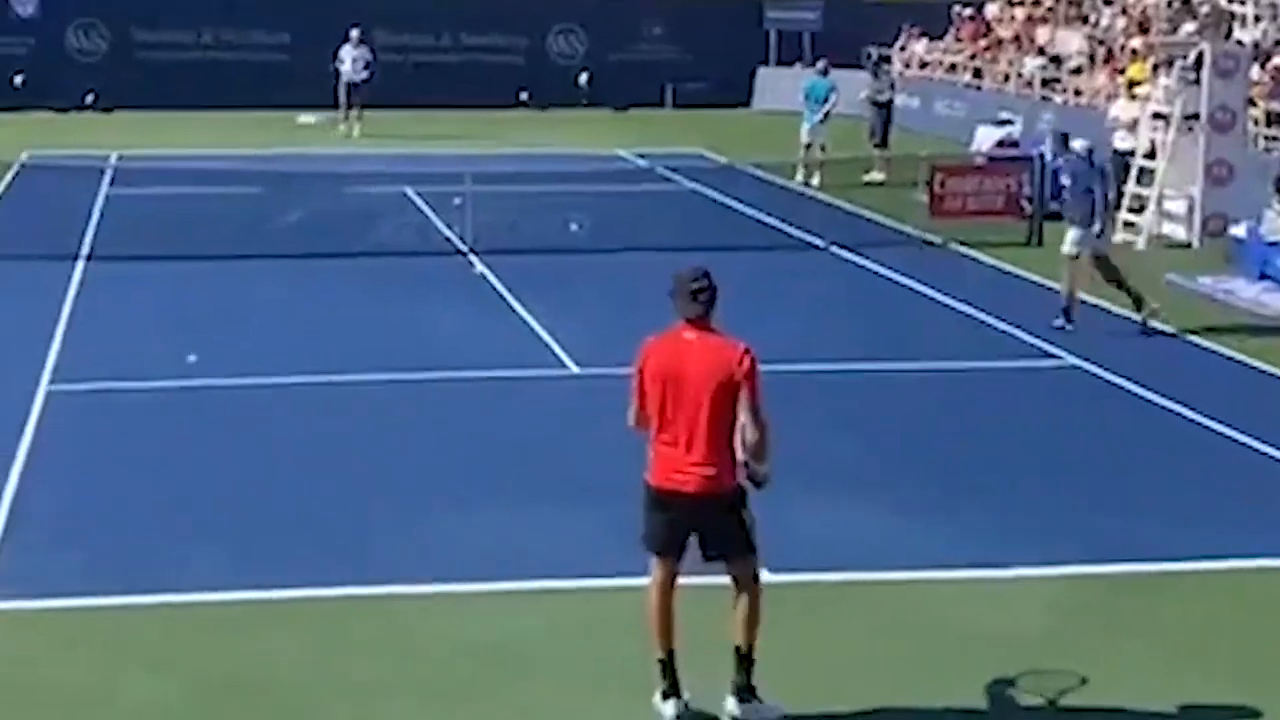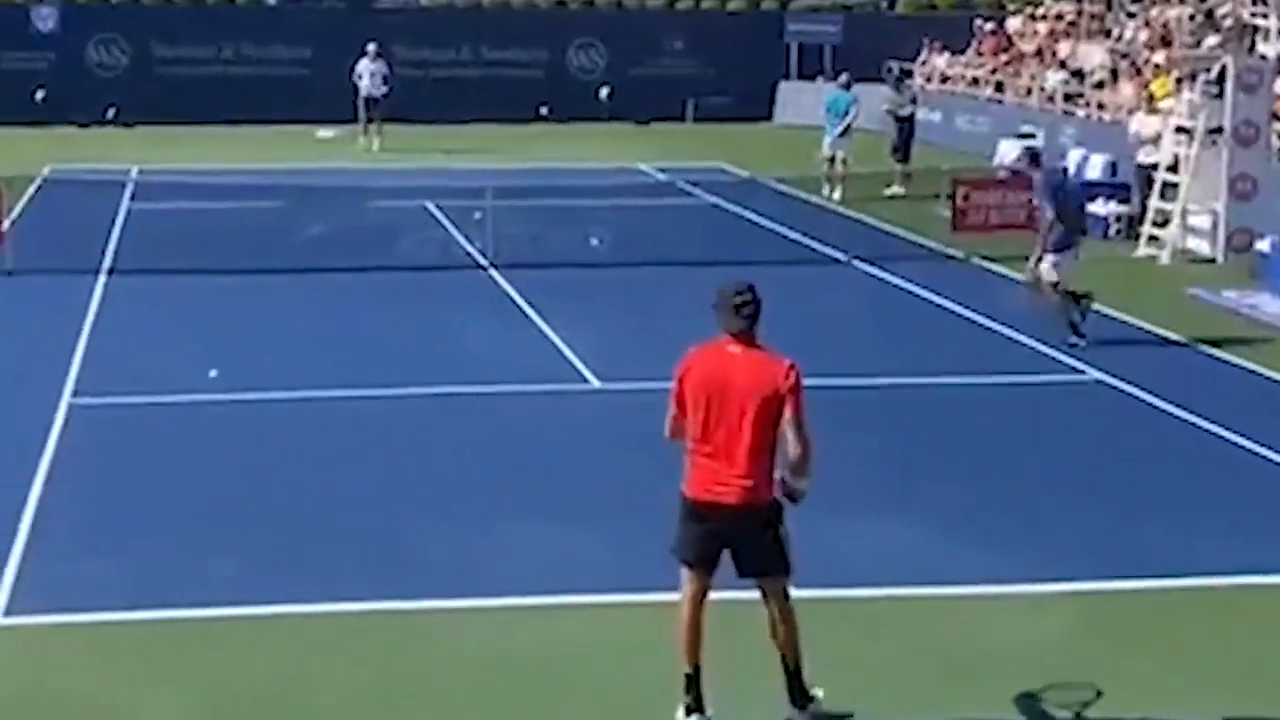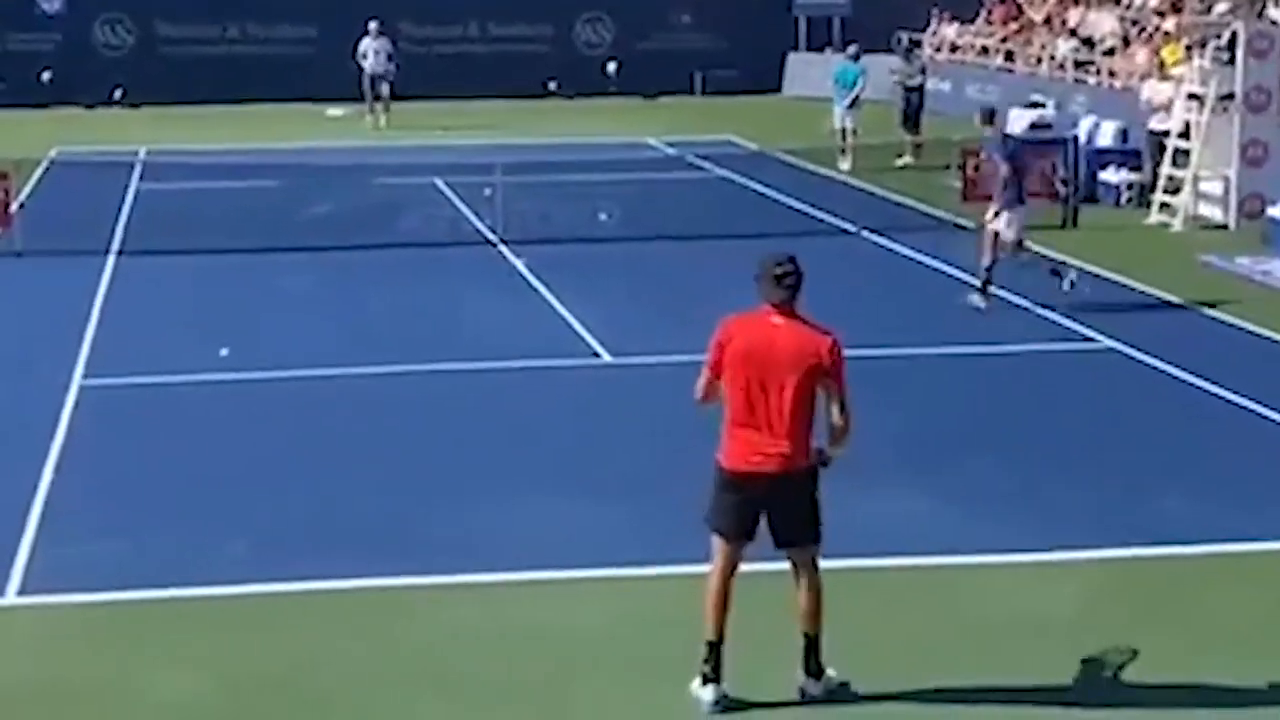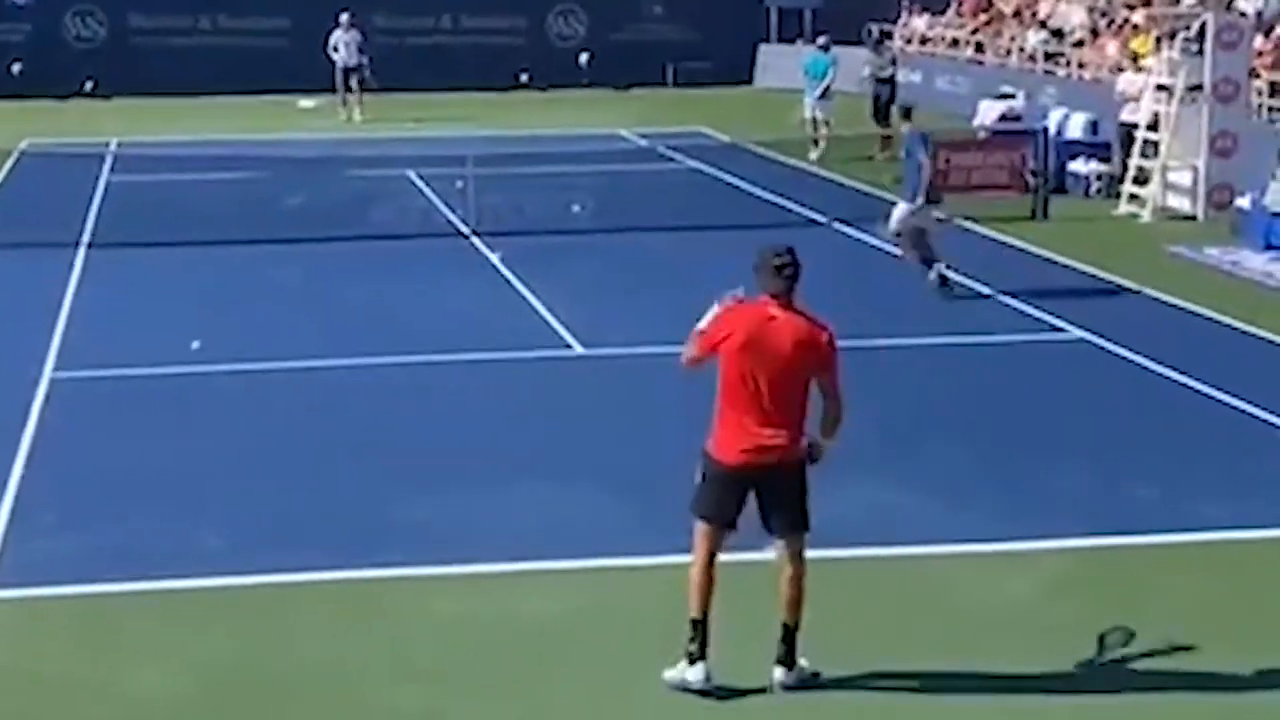
dt=0.2s
person 1, frame 1
left shoulder: (651, 351)
right shoulder: (736, 356)
left elbow: (637, 421)
right elbow: (752, 434)
right wrist: (759, 468)
left hip: (664, 485)
right hip: (716, 489)
left knee: (662, 582)
right knee: (746, 582)
person 1, frame 2
left shoulder: (693, 363)
right shoulder: (781, 371)
left elbow: (673, 432)
right elbow: (796, 448)
right wrist: (796, 483)
left hip: (700, 498)
right hip: (754, 503)
left knee: (693, 597)
right knee: (778, 600)
person 1, frame 3
left shoulder: (732, 331)
right shoulder: (821, 343)
left elbow: (702, 395)
right elbow: (840, 421)
right wrist: (829, 451)
left hip: (737, 468)
right hip: (791, 471)
left knee: (721, 569)
right knee: (806, 571)
left ankle: (710, 679)
right ankle: (814, 675)
person 1, frame 4
left shoulder: (732, 319)
right shoulder: (817, 336)
left elbow: (689, 357)
right elbow: (833, 410)
right wrist: (821, 443)
left hip: (727, 456)
right hip: (784, 459)
left knee: (704, 553)
right knee: (791, 558)
left ankle: (695, 659)
right ankle: (786, 664)
person 2, frame 1
left shoulder: (1079, 163)
right shoulder: (1068, 163)
left elbow: (1099, 189)
left wrist: (1098, 221)
left hip: (1085, 222)
right hip: (1080, 220)
left knee: (1069, 264)
right knee: (1105, 269)
left ankle: (1066, 317)
right ankle: (1143, 307)
person 2, frame 2
left shoulder: (1043, 183)
right shoulder: (1055, 176)
left elbow: (1050, 218)
right elbow: (1079, 199)
left wrist: (1038, 251)
left hip: (1058, 243)
right hip: (1069, 240)
left knee: (1054, 290)
right knee: (1033, 280)
left ankle: (1077, 334)
right ankle: (1081, 300)
person 2, frame 3
left shoulder: (992, 141)
right shoulder: (1004, 139)
left elbow: (1005, 171)
right elbow: (1024, 166)
left wrist: (995, 204)
left hip: (1008, 202)
right hip: (1009, 200)
left knee: (1014, 249)
right knee: (988, 242)
left ankle: (1062, 273)
right ankle: (983, 293)
person 2, frame 4
left shoulder: (912, 137)
right shoulder: (918, 135)
left elbow: (927, 164)
left wrist: (921, 194)
right wrist: (905, 178)
left hip: (915, 198)
right hip: (927, 197)
left knee: (895, 234)
right knee: (920, 241)
left ankle: (932, 267)
right ankle: (943, 280)
